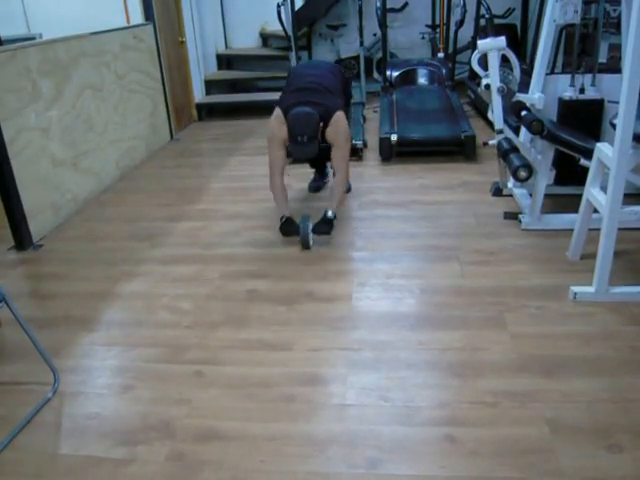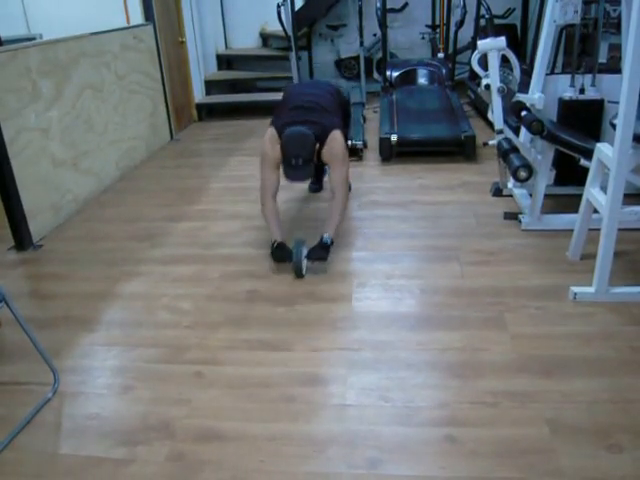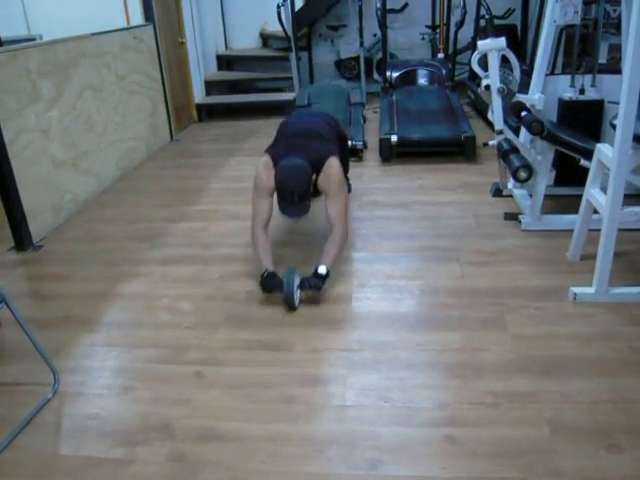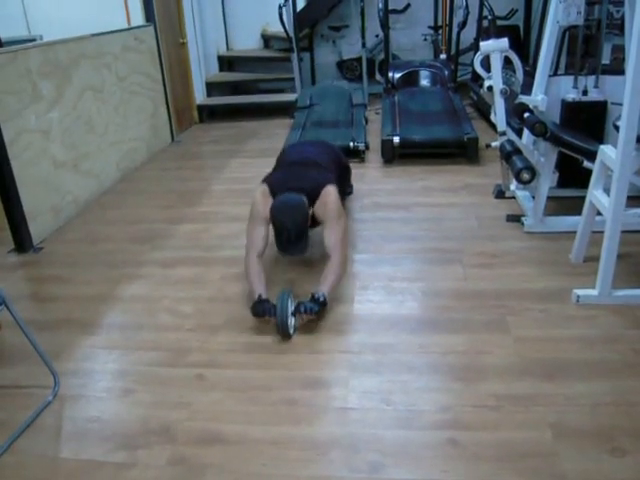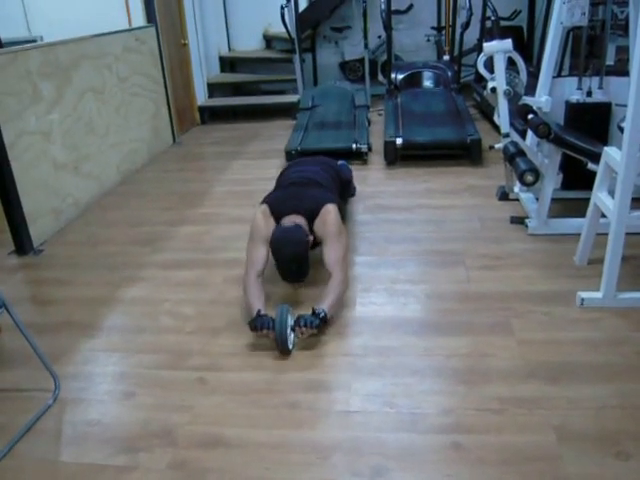
dt=0.2s
person 1, frame 1
left shoulder: (336, 121)
right shoulder: (278, 123)
left elbow: (341, 173)
right elbow: (276, 174)
left wrist: (329, 216)
right wrist: (285, 217)
left hip: (335, 75)
right ankle: (320, 170)
person 1, frame 2
left shoulder: (333, 139)
right shoulder: (272, 141)
left elbow: (339, 196)
right elbow: (268, 197)
left wrist: (325, 241)
right wrist: (277, 243)
left hip: (332, 94)
right ankle: (318, 175)
person 1, frame 3
left shoulder: (330, 169)
right shoulder: (266, 170)
left elbow: (339, 227)
right elbow: (259, 226)
left wrist: (321, 272)
right wrist: (268, 272)
left hip: (329, 125)
right hip: (291, 125)
person 1, frame 4
left shoulder: (327, 197)
right shoulder: (264, 197)
left elbow: (337, 257)
right elbow: (253, 255)
left wrist: (319, 299)
right wrist: (260, 298)
left hip: (330, 154)
right hip: (292, 153)
person 1, frame 5
left shoulder: (327, 216)
right shoulder: (264, 218)
left elbow: (339, 275)
right elbow: (252, 274)
left wrist: (320, 314)
right wrist: (259, 314)
left hip: (330, 171)
right hip: (292, 172)
left ankle: (344, 167)
